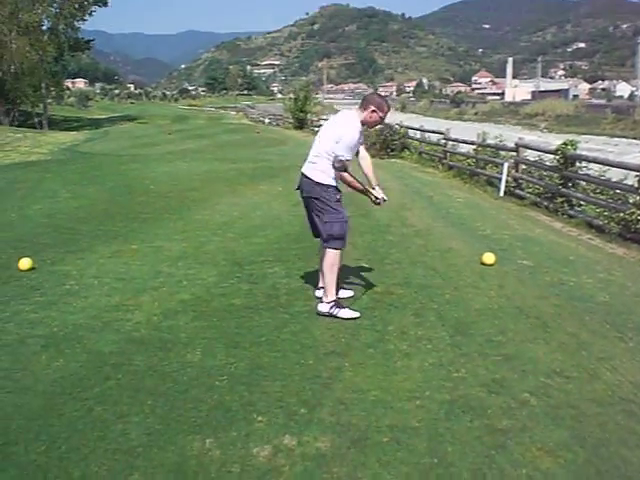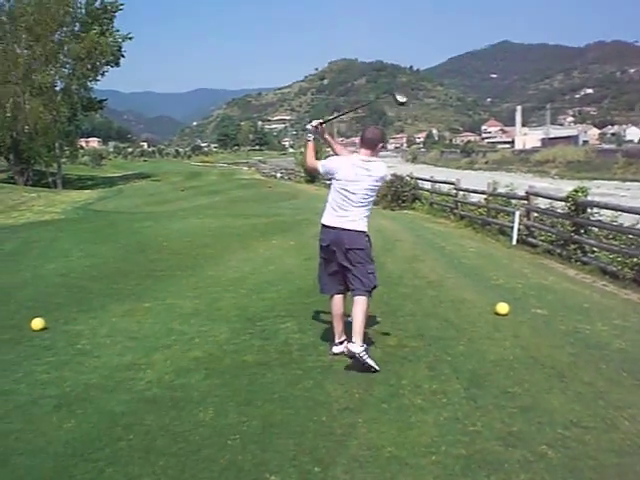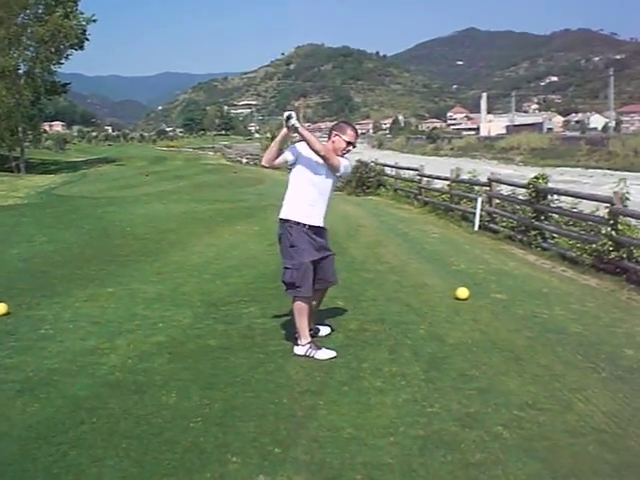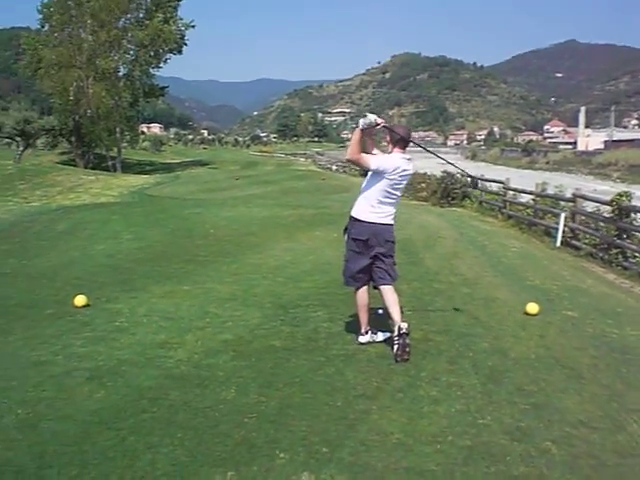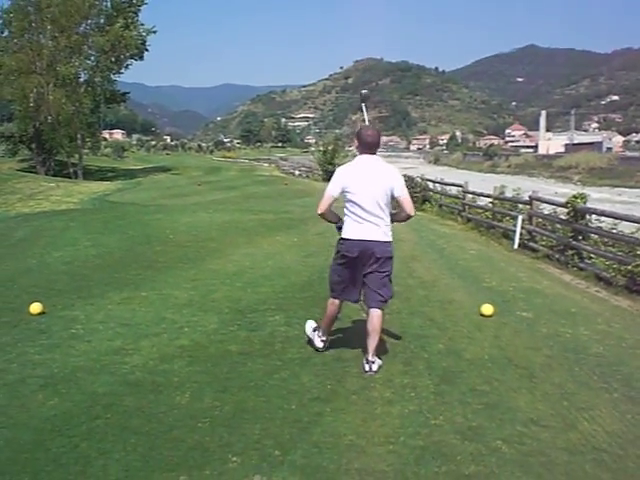
dt=1s
person 1, frame 1
left shoulder: (347, 116)
right shoulder: (350, 132)
left elbow: (363, 155)
right elbow: (340, 173)
left wrist: (375, 186)
right wrist: (367, 191)
left hip: (309, 180)
right hip: (322, 187)
left knee: (328, 236)
right knee: (335, 240)
left ankle: (324, 286)
right ankle: (328, 301)
person 1, frame 2
left shoulder: (339, 164)
right shoulder: (381, 171)
left elbow: (310, 164)
left wrist: (312, 136)
right wrist: (327, 136)
left hip: (329, 232)
right hip: (355, 235)
left knee: (336, 289)
right knee: (361, 289)
left ankle: (340, 340)
right ankle: (357, 344)
person 1, frame 3
left shoulder: (343, 165)
right shoulder: (300, 149)
left elbow: (322, 153)
right elbow: (267, 162)
left wrist: (299, 129)
right wrist: (285, 132)
left hip: (317, 230)
right hip: (294, 227)
left knee: (323, 280)
right knee: (301, 286)
left ankle: (308, 326)
right ankle: (303, 343)
person 1, frame 4
left shoulder: (389, 163)
right shoulder: (406, 164)
left elbow: (352, 156)
right elbow: (371, 151)
left wrist: (364, 127)
right wrist: (367, 129)
left hip: (362, 226)
right hip: (384, 229)
left knee: (360, 282)
right knee: (385, 282)
left ankle: (365, 331)
right ankle: (399, 326)
person 1, frame 5
left shoulder: (345, 171)
right shoulder: (391, 172)
left elbow: (322, 209)
right elbow: (409, 211)
left wrist: (337, 221)
left hip: (351, 242)
right hip: (381, 244)
left knee: (337, 294)
right knee: (376, 303)
left ankle: (321, 336)
right ankle: (370, 358)
